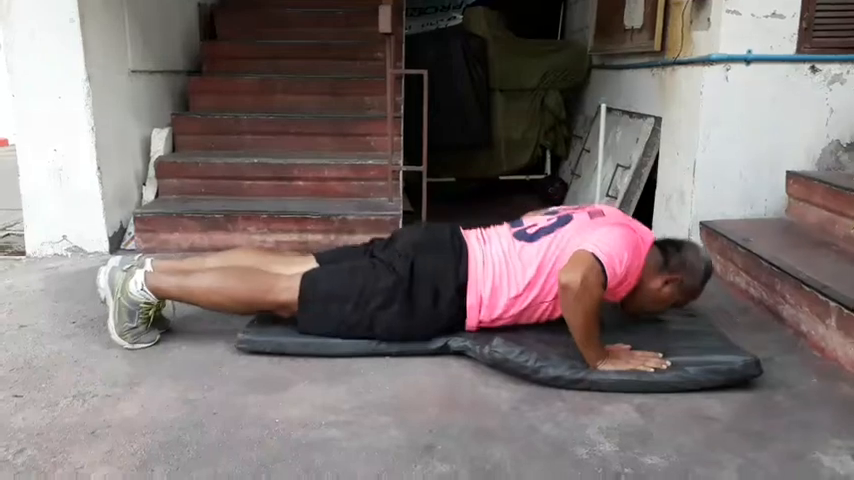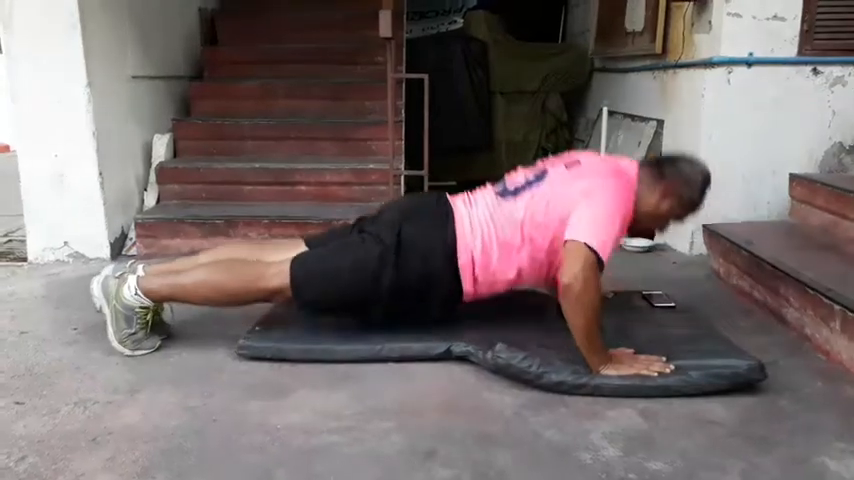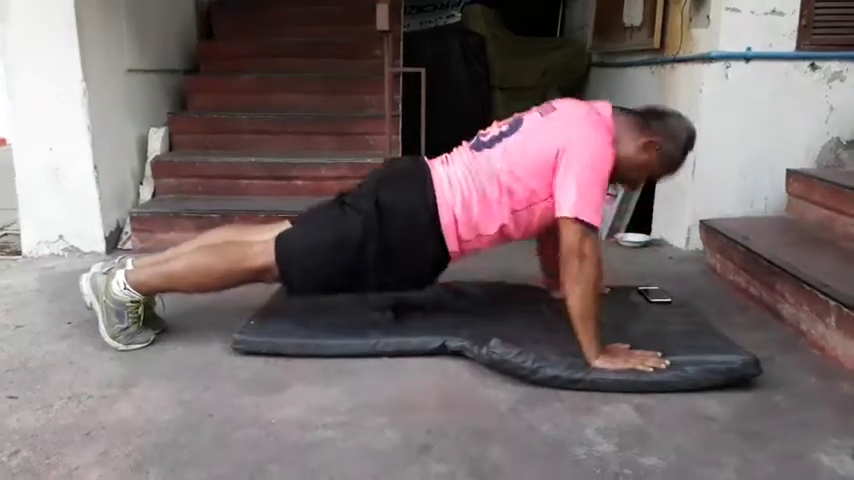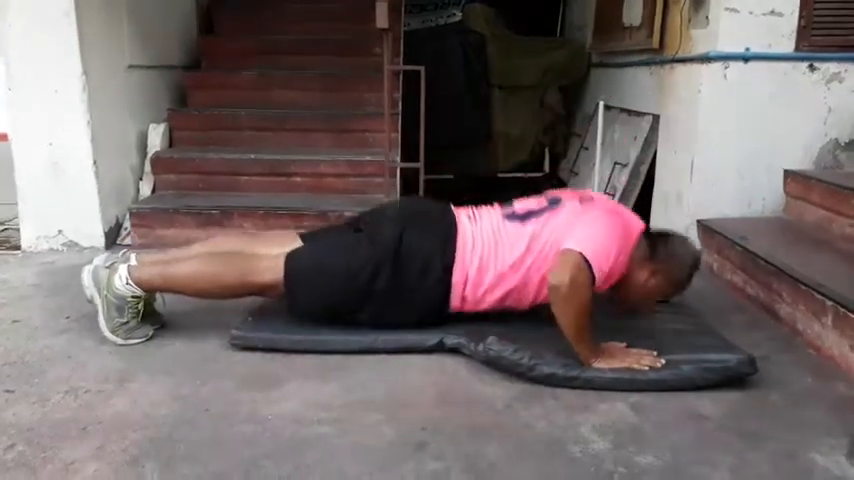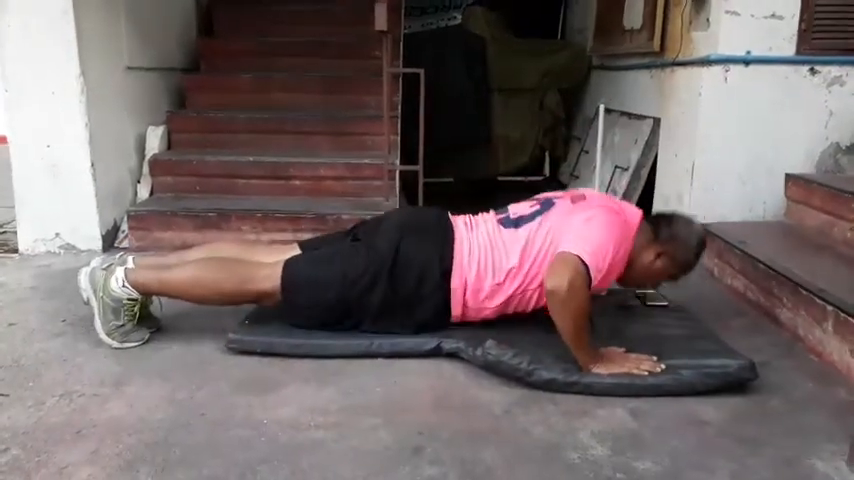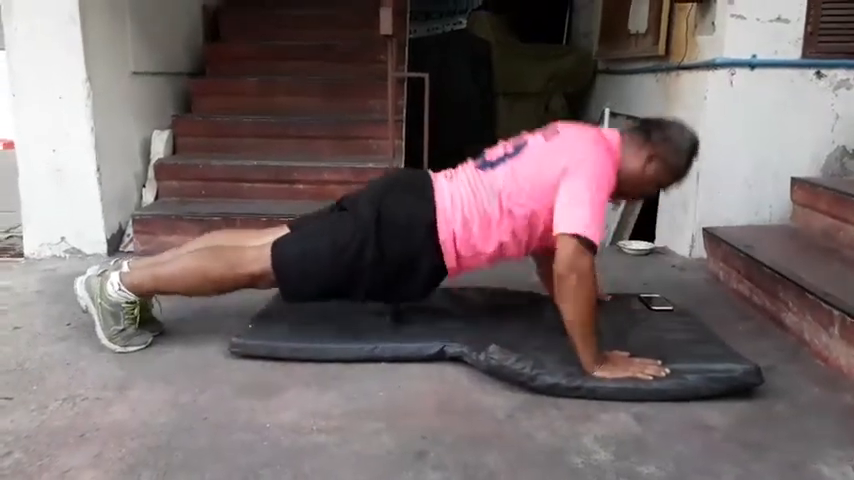
dt=0.3s
person 1, frame 1
left shoulder: (608, 222)
right shoulder: (626, 244)
right elbow: (575, 283)
left wrist: (582, 307)
right wrist: (599, 356)
left hip: (441, 251)
right hip: (437, 291)
left knee: (291, 270)
right knee: (287, 296)
left ankle: (149, 270)
right ankle: (144, 283)
person 1, frame 2
left shoulder: (599, 169)
right shoulder: (613, 193)
right elbow: (574, 279)
left wrist: (582, 293)
right wrist: (600, 360)
left hip: (432, 221)
right hip: (431, 258)
left knee: (285, 258)
right knee: (279, 280)
left ankle: (141, 273)
right ankle: (140, 287)
person 1, frame 3
left shoulder: (577, 120)
right shoulder: (594, 143)
left elbow: (541, 203)
right elbow: (579, 249)
left wrist: (557, 285)
right wrist: (598, 351)
left hip: (415, 188)
right hip: (411, 221)
left knee: (268, 242)
right knee: (265, 260)
left ankle: (128, 269)
right ankle: (124, 284)
person 1, frame 4
left shoulder: (597, 211)
right shoulder: (613, 231)
right elbow: (566, 281)
left wrist: (576, 302)
right wrist: (593, 353)
left hip: (428, 227)
right hip: (422, 265)
left knee: (276, 251)
right knee: (274, 274)
left ankle: (133, 262)
right ankle: (130, 277)
person 1, frame 5
left shoulder: (595, 207)
right shoulder: (613, 229)
right elbow: (560, 286)
left wrist: (578, 299)
right wrist: (591, 359)
left hip: (426, 236)
right hip: (422, 274)
left knee: (275, 259)
right knee: (269, 284)
left ankle: (129, 266)
right ankle: (125, 281)
person 1, frame 6
left shoulder: (578, 143)
right shoulder: (596, 162)
left elbow: (540, 221)
right elbow: (573, 264)
left wrist: (561, 293)
right wrist: (596, 361)
left hip: (414, 199)
right hip: (411, 234)
left knee: (266, 247)
right knee: (261, 265)
left ankle: (128, 269)
right ankle: (123, 284)
